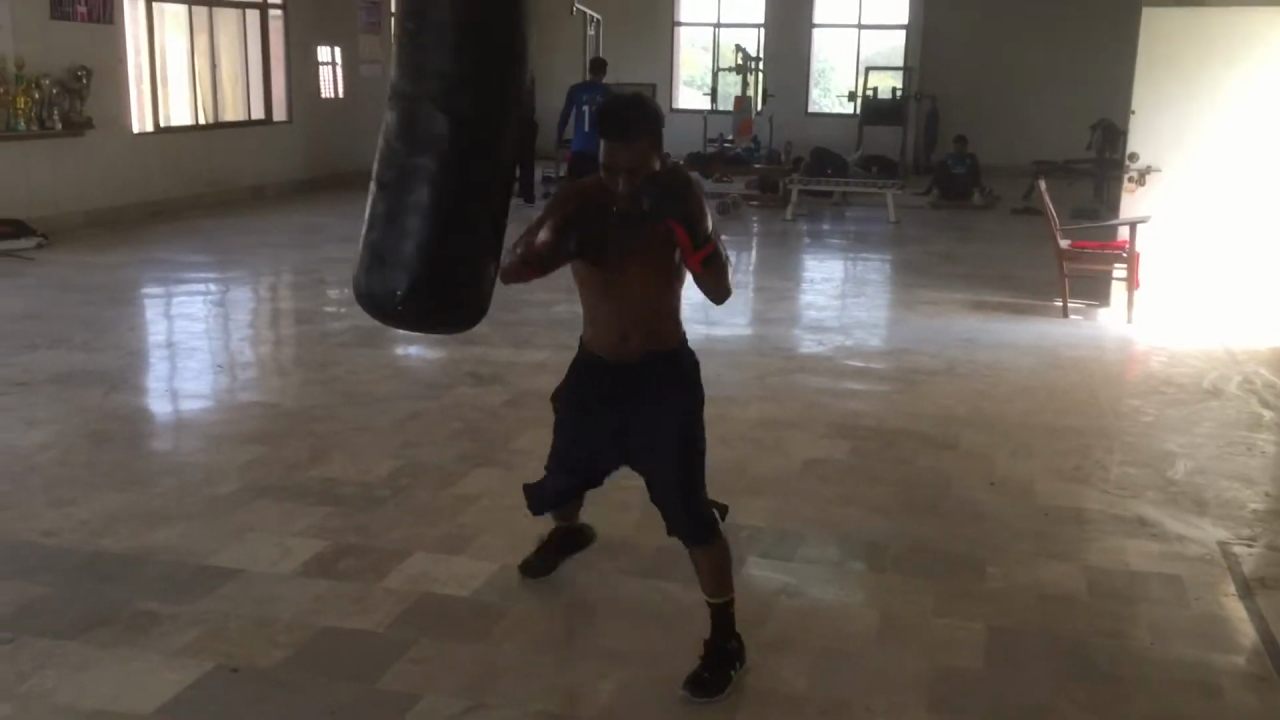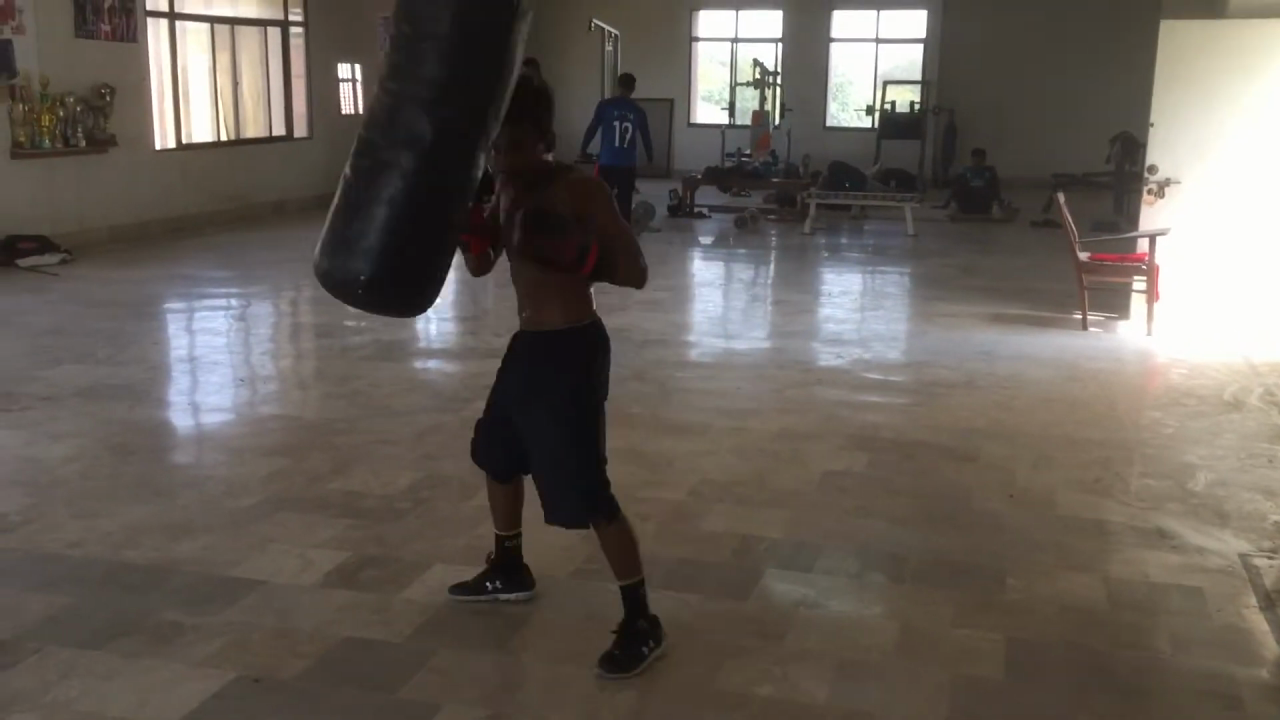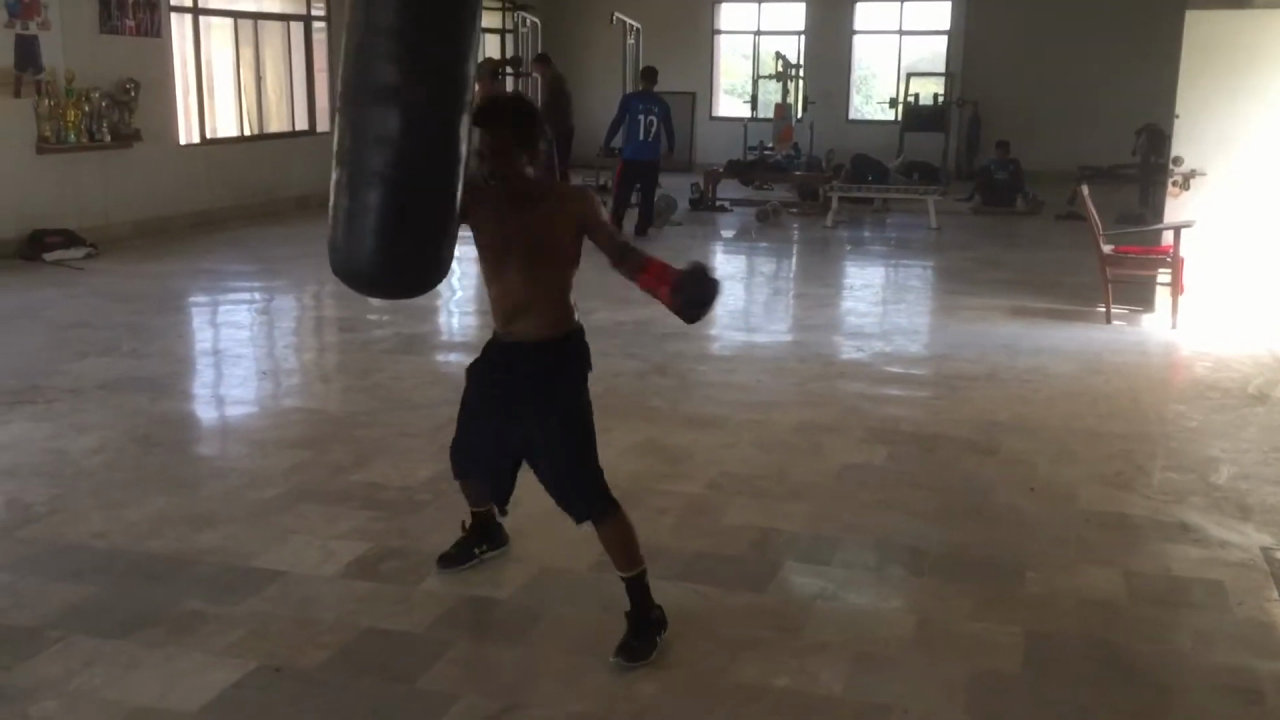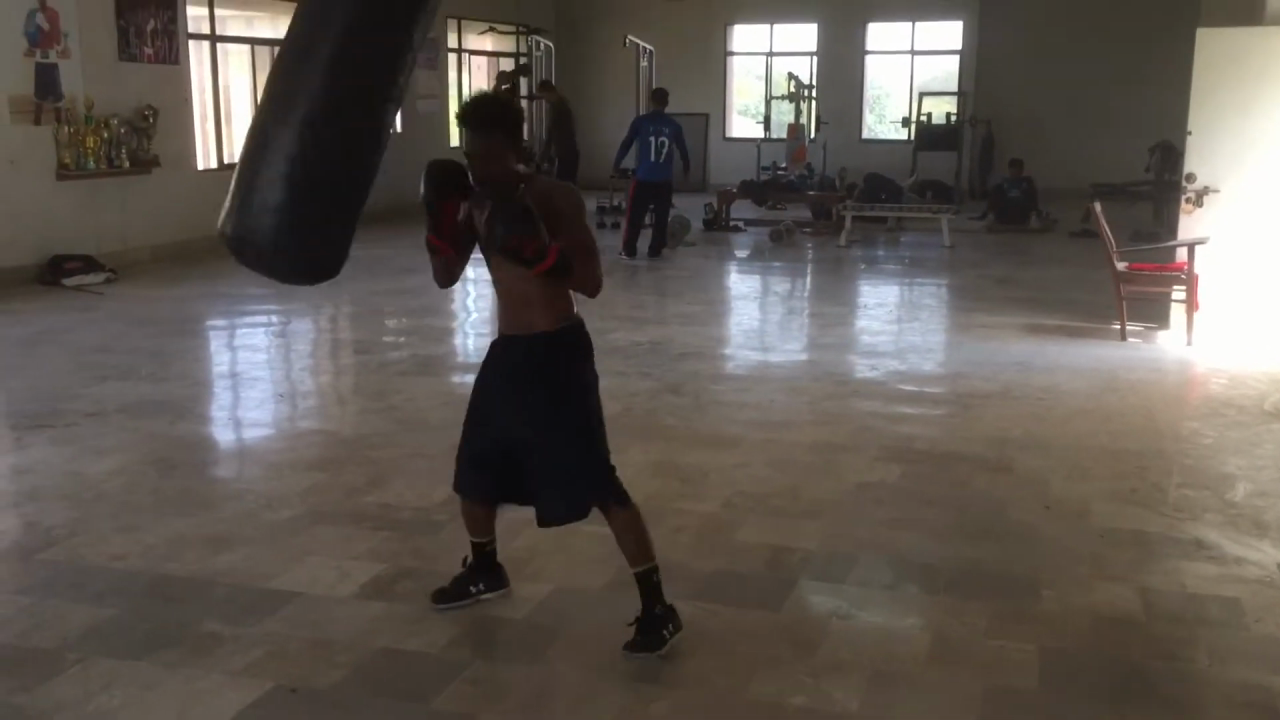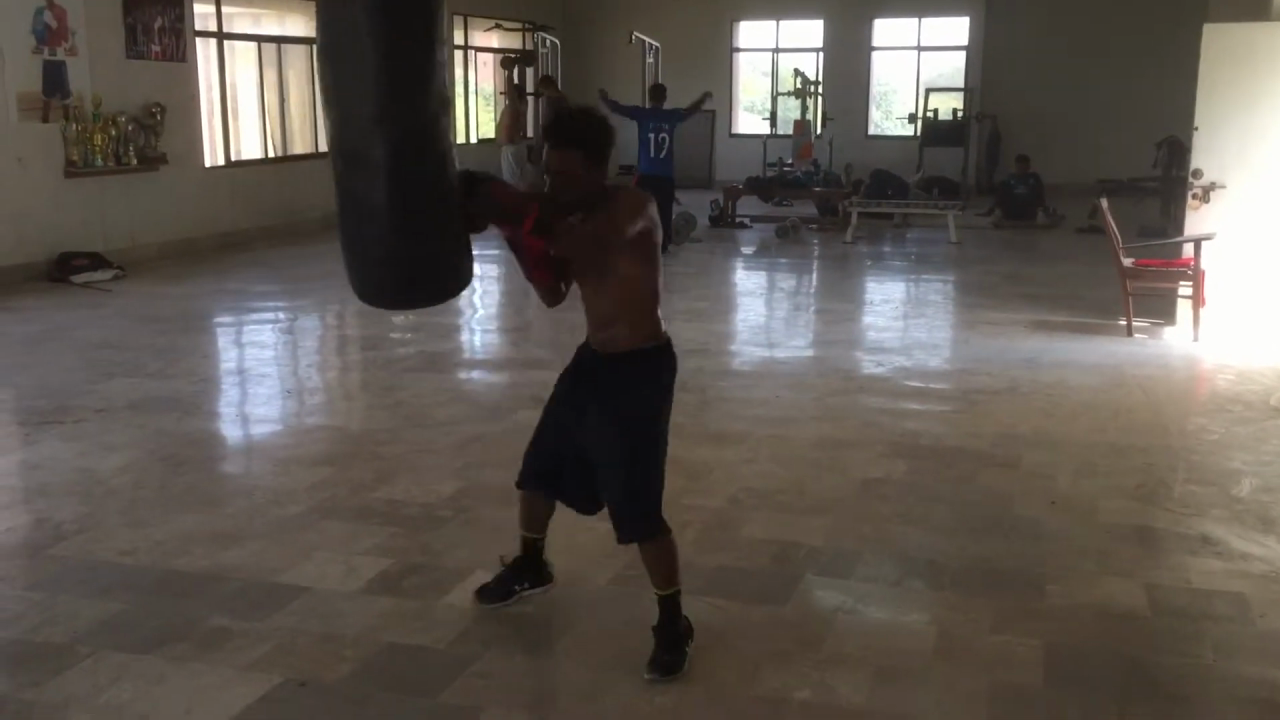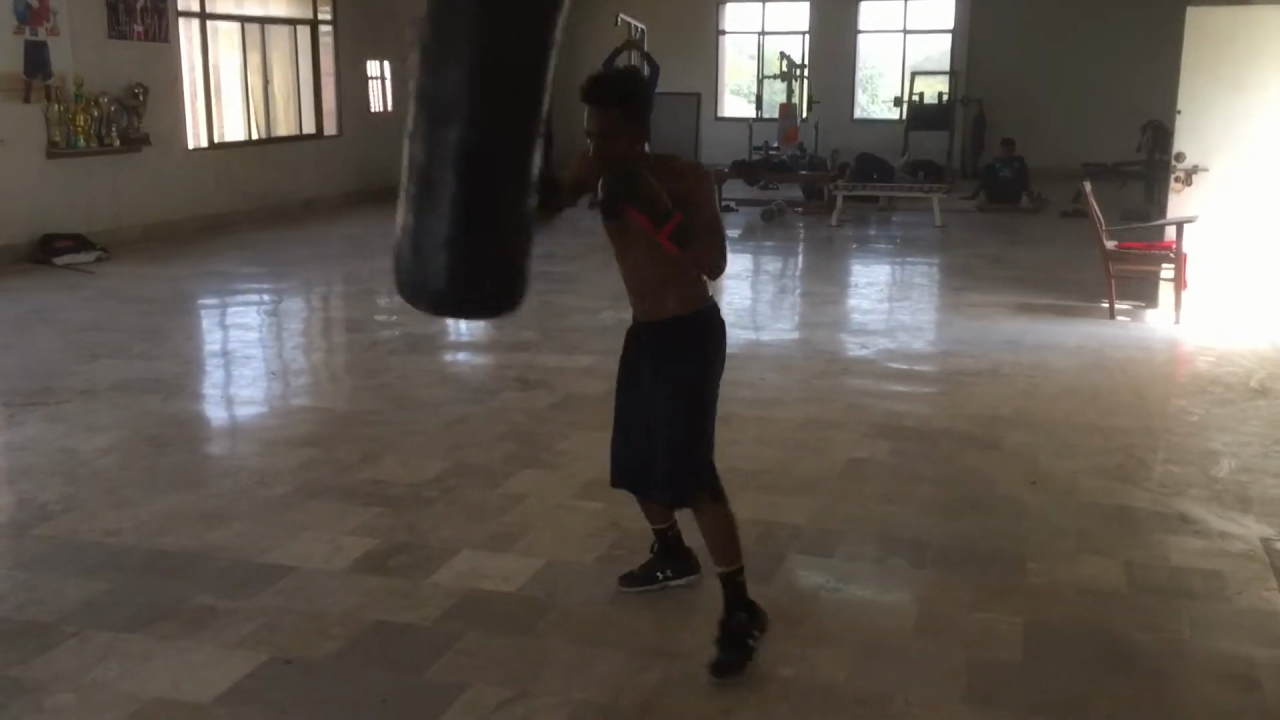
dt=0.4s
person 1, frame 1
left shoulder: (685, 207)
right shoulder: (578, 201)
left elbow: (719, 291)
right elbow: (509, 270)
left wrist: (688, 231)
right wrist: (566, 245)
left hip: (665, 372)
right hip: (594, 371)
left knee: (688, 510)
right knee: (560, 481)
left ankle: (724, 640)
right ankle: (567, 532)
person 1, frame 2
left shoulder: (581, 190)
right shoulder: (506, 183)
left elbow: (636, 275)
right elbow: (478, 264)
left wrist: (571, 252)
right wrist: (473, 224)
left hip: (576, 349)
right hip: (528, 343)
left knee: (585, 493)
right knee: (497, 455)
left ankle: (640, 623)
right ankle: (508, 570)
person 1, frame 3
left shoulder: (570, 203)
right shoulder: (476, 195)
left elbow: (624, 255)
left wrist: (674, 286)
left hip: (555, 357)
right hip: (502, 353)
left knee: (584, 492)
right knee: (473, 457)
left ankle: (645, 610)
right ankle: (485, 529)
person 1, frame 4
left shoulder: (558, 200)
right shoulder: (472, 199)
left elbow: (594, 286)
right elbow: (443, 278)
left wrist: (539, 249)
right wrist: (439, 216)
left hip: (561, 352)
right hip: (508, 353)
left knee: (596, 483)
right knee: (473, 470)
left ankle: (656, 609)
right ankle: (485, 569)
person 1, frame 5
left shoulder: (633, 207)
right shoulder: (564, 210)
left elbow: (588, 252)
right elbow: (551, 294)
left wrist: (513, 208)
right wrist: (516, 229)
left hip: (642, 367)
right hip: (593, 360)
left knee: (637, 504)
right knee: (542, 466)
left ankle: (673, 624)
right ankle: (530, 564)
person 1, frame 6
left shoulder: (687, 180)
right shoulder: (603, 173)
left elbow: (712, 264)
left wrist: (653, 208)
left hip: (691, 334)
right hip: (644, 334)
left knee: (688, 473)
right knee: (636, 463)
left ankle: (740, 612)
right ankle: (674, 556)
